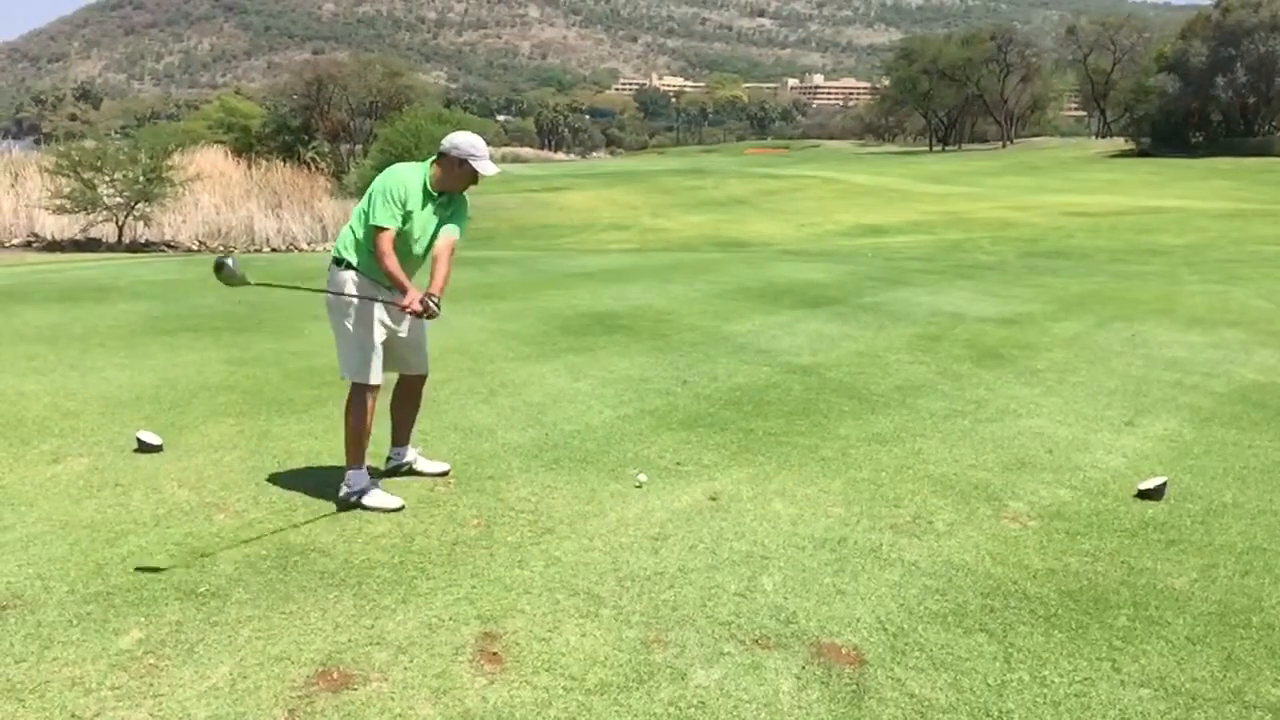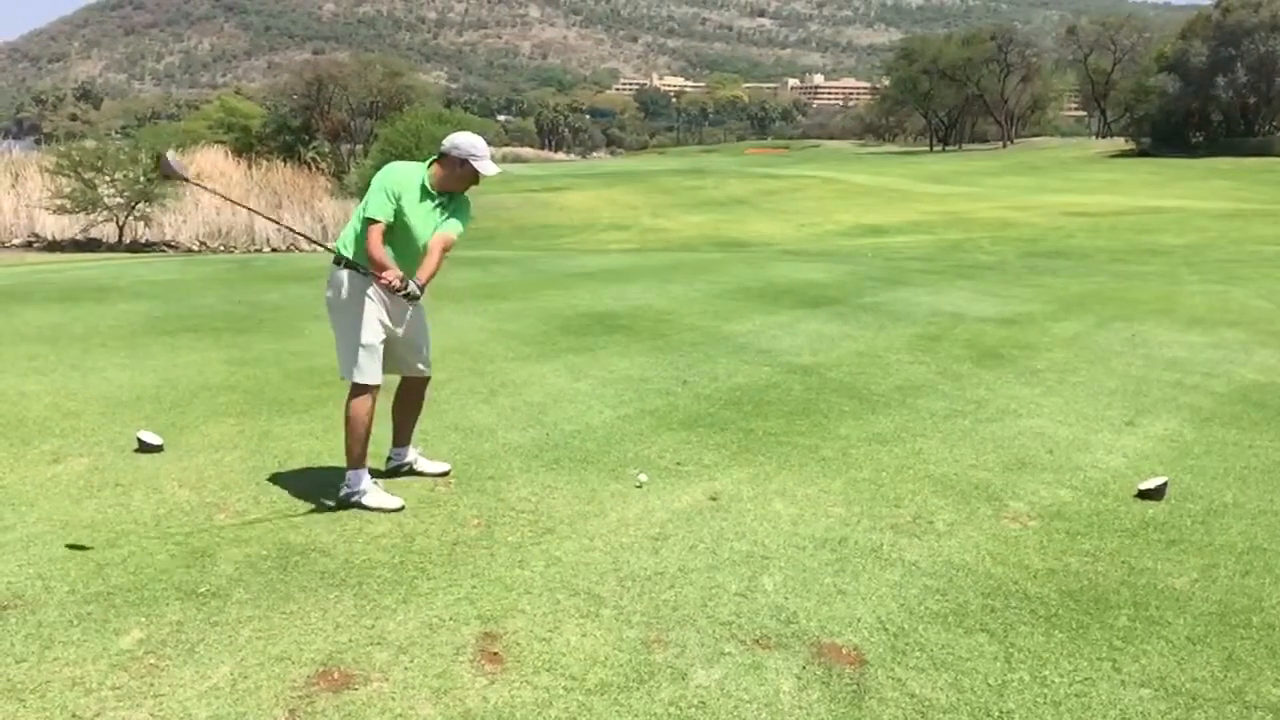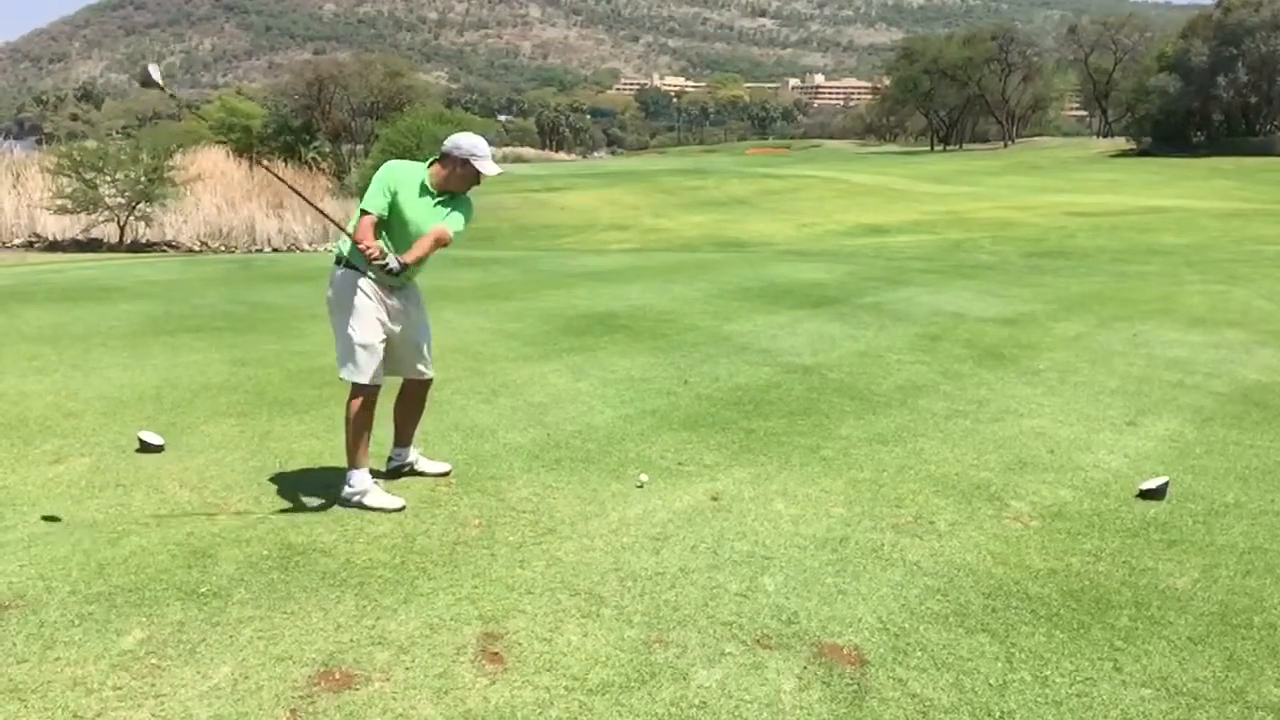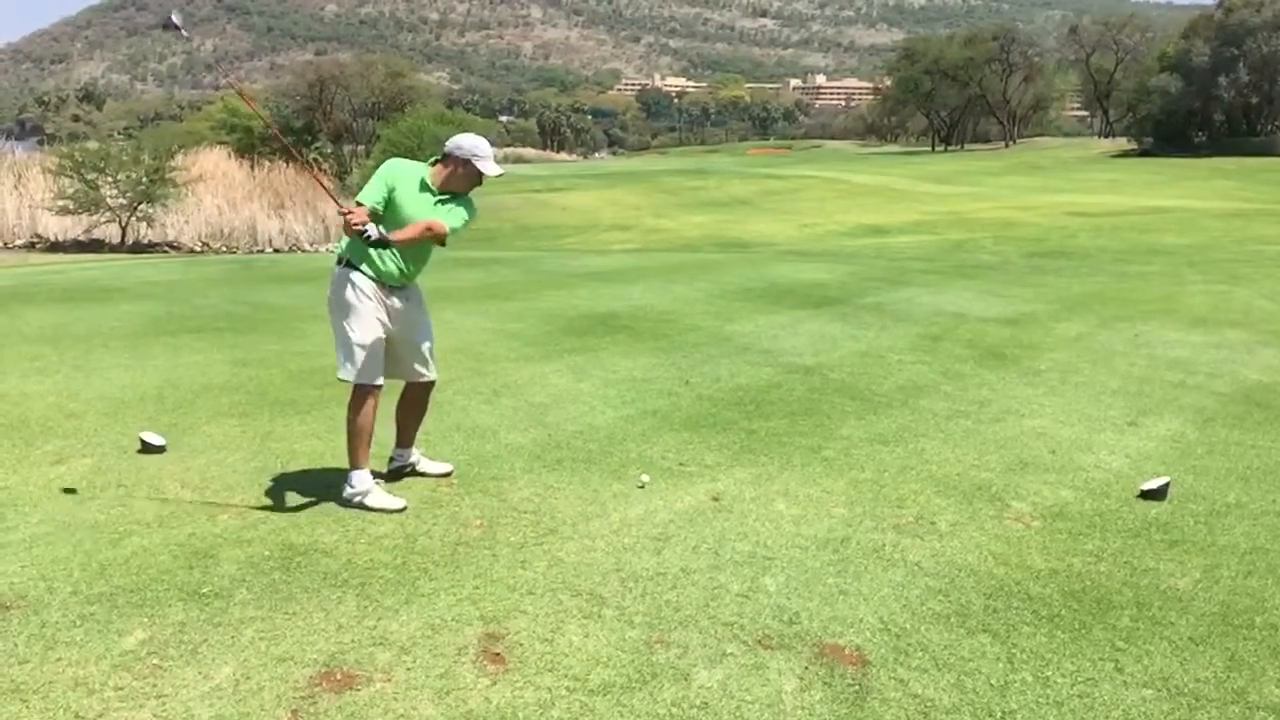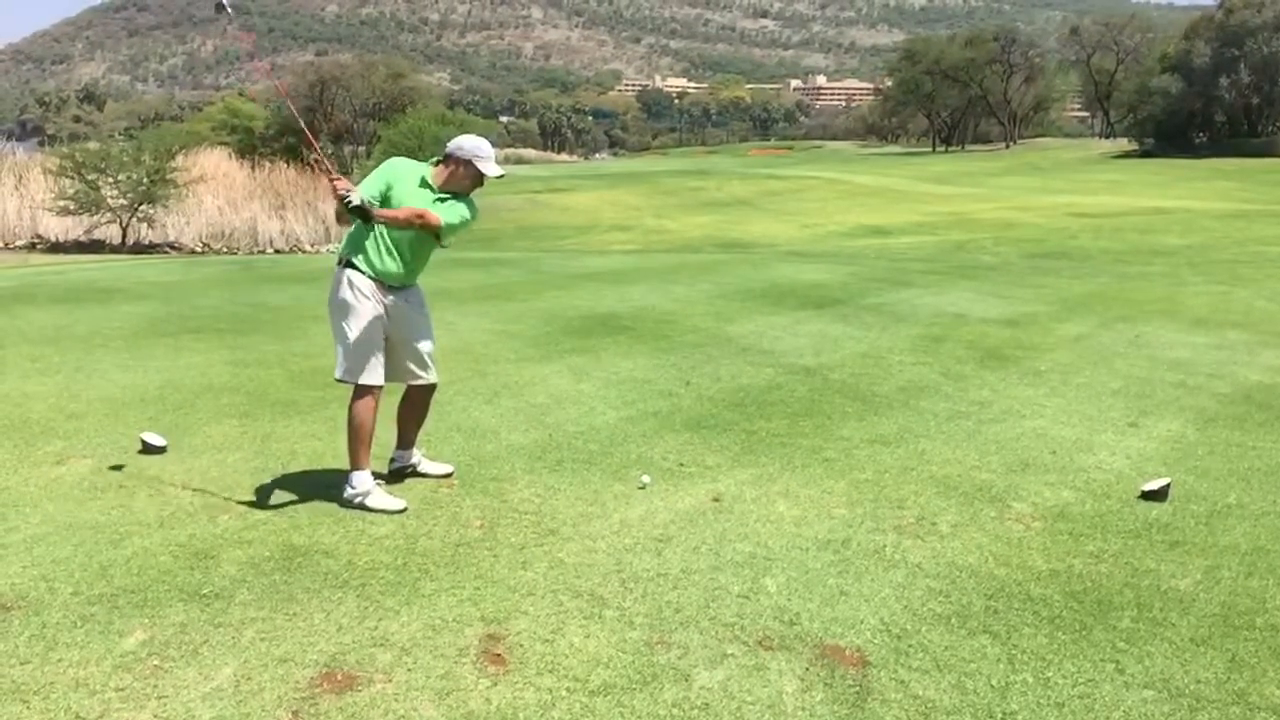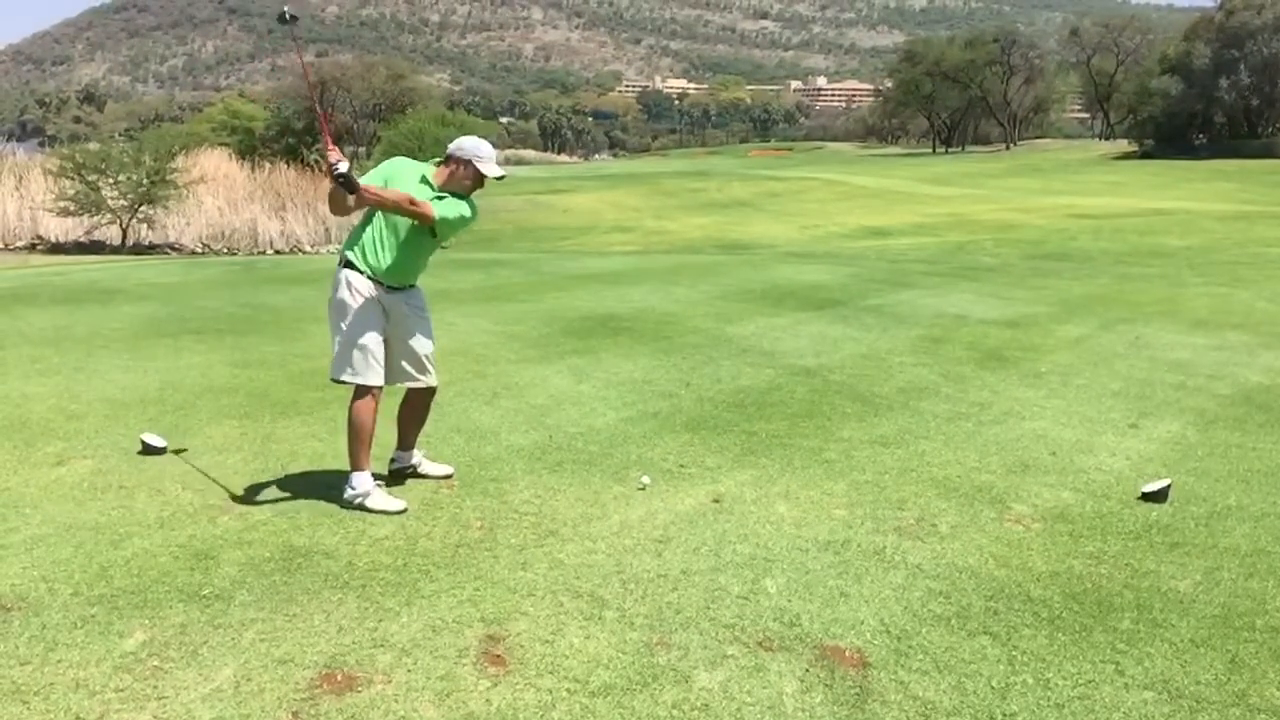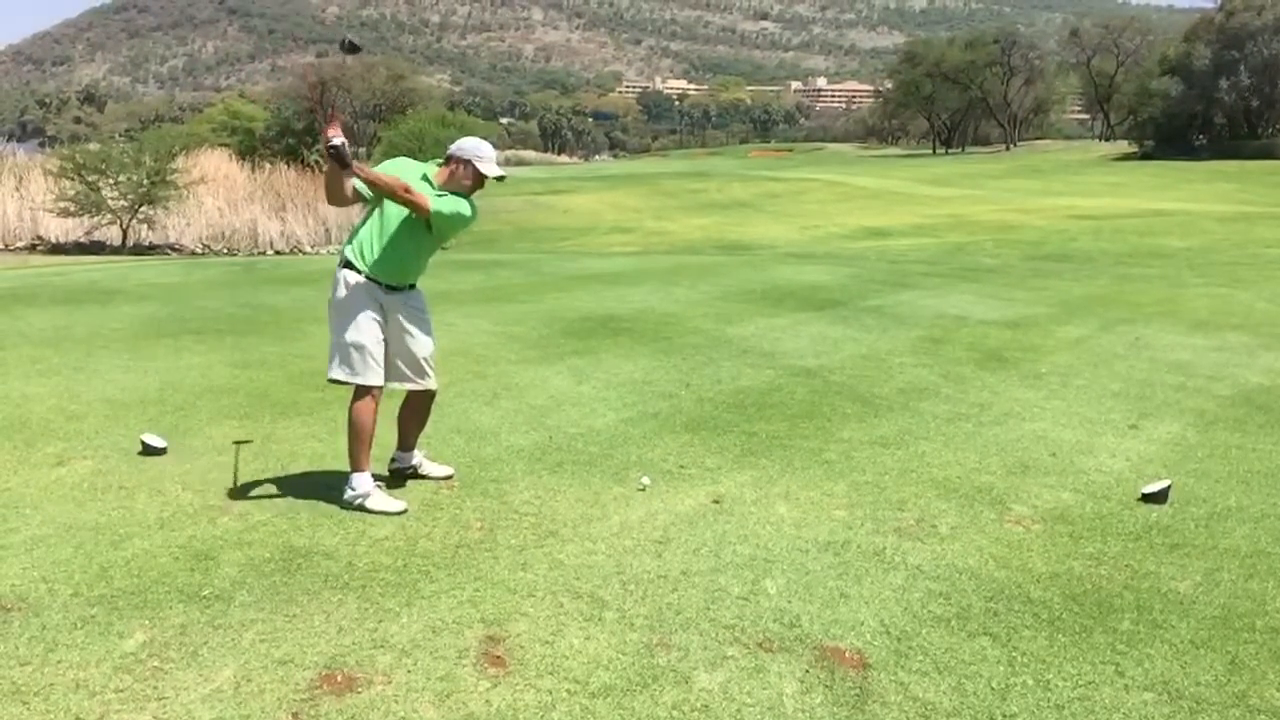
dt=0.3s
person 1, frame 1
left shoulder: (457, 203)
right shoulder: (397, 180)
left elbow: (443, 251)
right elbow: (382, 247)
left wrist: (432, 296)
right wrist: (409, 290)
left hip: (397, 290)
right hip: (357, 281)
left knee: (414, 372)
right knee: (366, 380)
left ankle: (400, 455)
right ankle: (355, 480)
person 1, frame 2
left shoulder: (458, 206)
right shoulder: (396, 176)
left elbow: (439, 247)
right elbow: (371, 238)
left wrist: (416, 283)
right wrist: (387, 269)
left hip: (402, 291)
right hip: (358, 282)
left knee: (417, 373)
right knee: (366, 381)
left ankle: (401, 456)
right ankle: (355, 481)
person 1, frame 3
left shoulder: (460, 205)
right shoulder: (396, 173)
left elbow: (434, 239)
right elbow: (363, 227)
left wrist: (401, 262)
right wrist: (371, 250)
left hip: (402, 288)
right hip: (358, 281)
left knee: (420, 374)
right knee: (366, 381)
left ankle: (402, 456)
right ankle: (356, 481)
person 1, frame 4
left shoulder: (461, 207)
right shoulder: (397, 171)
left elbow: (427, 229)
right elbow: (353, 221)
left wrist: (384, 237)
right wrist: (355, 222)
left hip: (403, 290)
right hip: (360, 281)
left knee: (422, 377)
right knee: (368, 381)
left ankle: (403, 457)
right ankle: (358, 482)
person 1, frame 5
left shoulder: (462, 208)
right shoulder: (398, 169)
left elbow: (420, 218)
right elbow: (345, 216)
left wrist: (370, 212)
right wrist: (346, 198)
left hip: (404, 292)
right hip: (360, 282)
left knee: (424, 380)
right knee: (368, 383)
left ankle: (404, 457)
right ankle: (359, 482)
person 1, frame 6
left shoulder: (462, 209)
right shoulder: (399, 167)
left elbow: (412, 206)
right elbow: (340, 207)
left wrist: (356, 185)
right wrist: (338, 179)
left hip: (404, 294)
right hip: (359, 283)
left knee: (425, 383)
right knee: (369, 385)
left ankle: (405, 458)
right ankle: (359, 484)
person 1, frame 7
left shoulder: (462, 209)
right shoulder: (402, 167)
left elbow: (406, 196)
right elbow: (338, 197)
left wrist: (351, 164)
right wrist: (335, 163)
left hip: (404, 295)
right hip: (358, 284)
left knee: (425, 385)
right knee: (369, 385)
left ankle: (405, 458)
right ankle: (359, 484)
